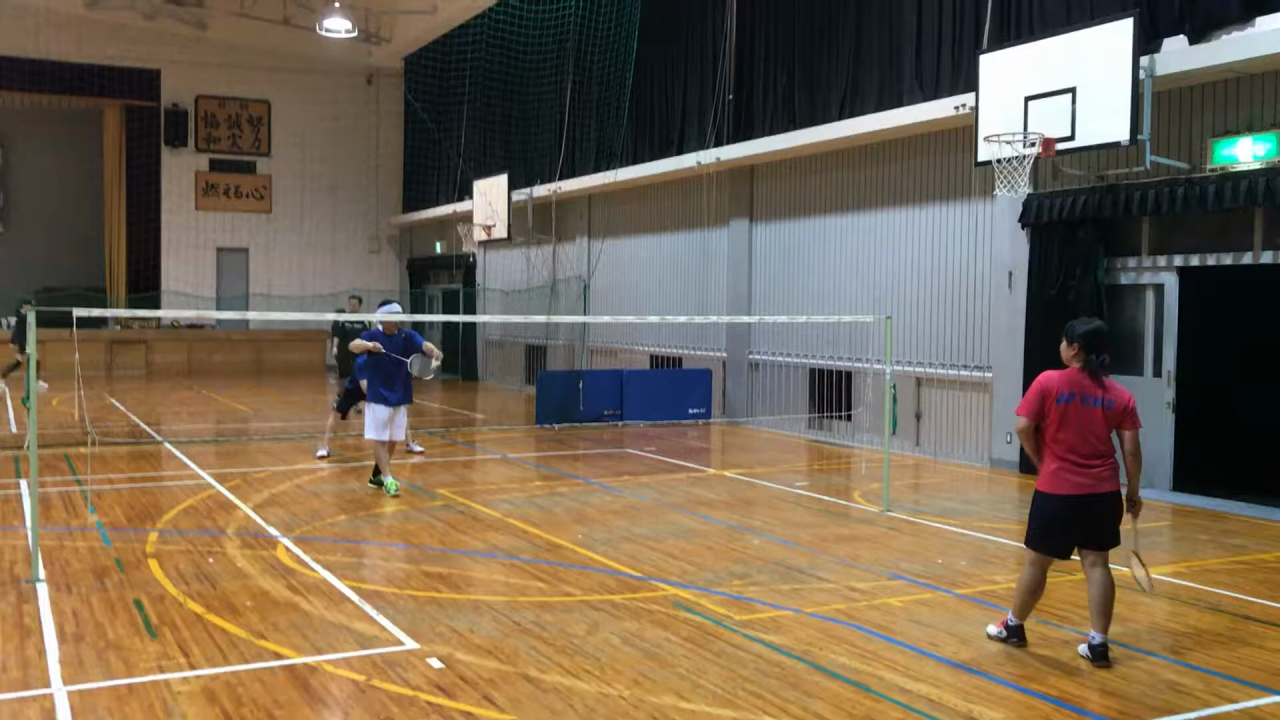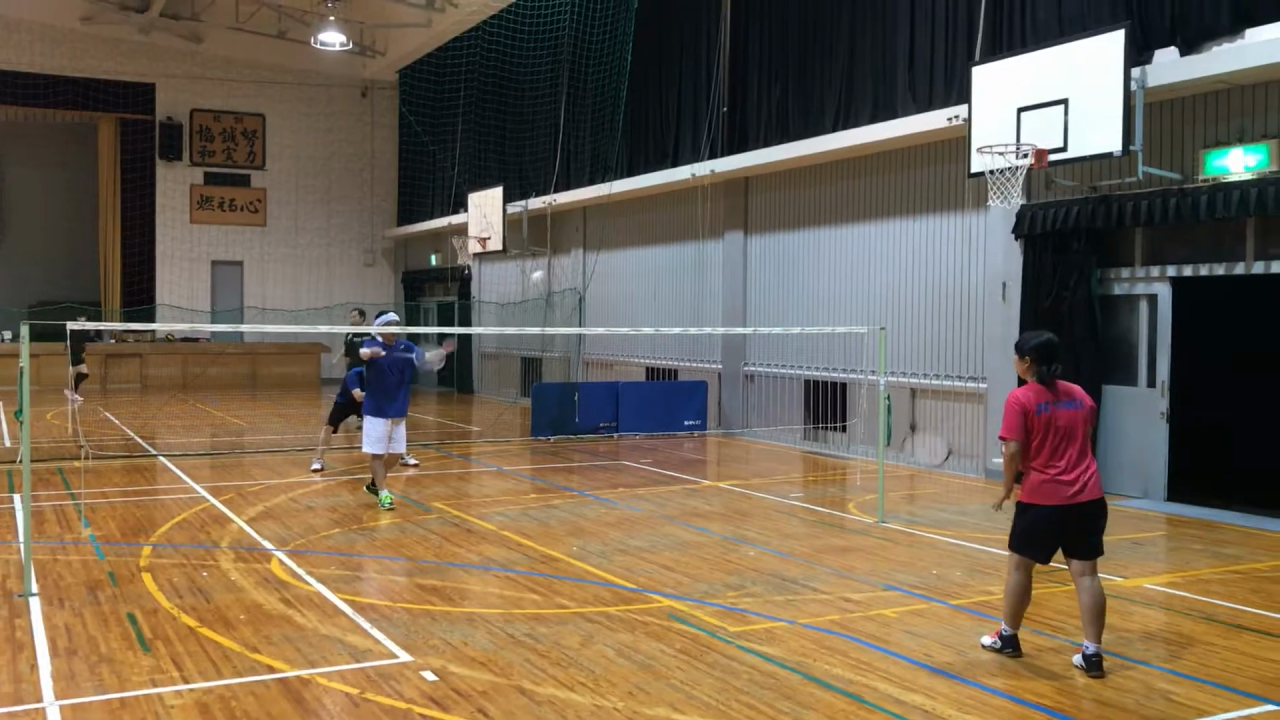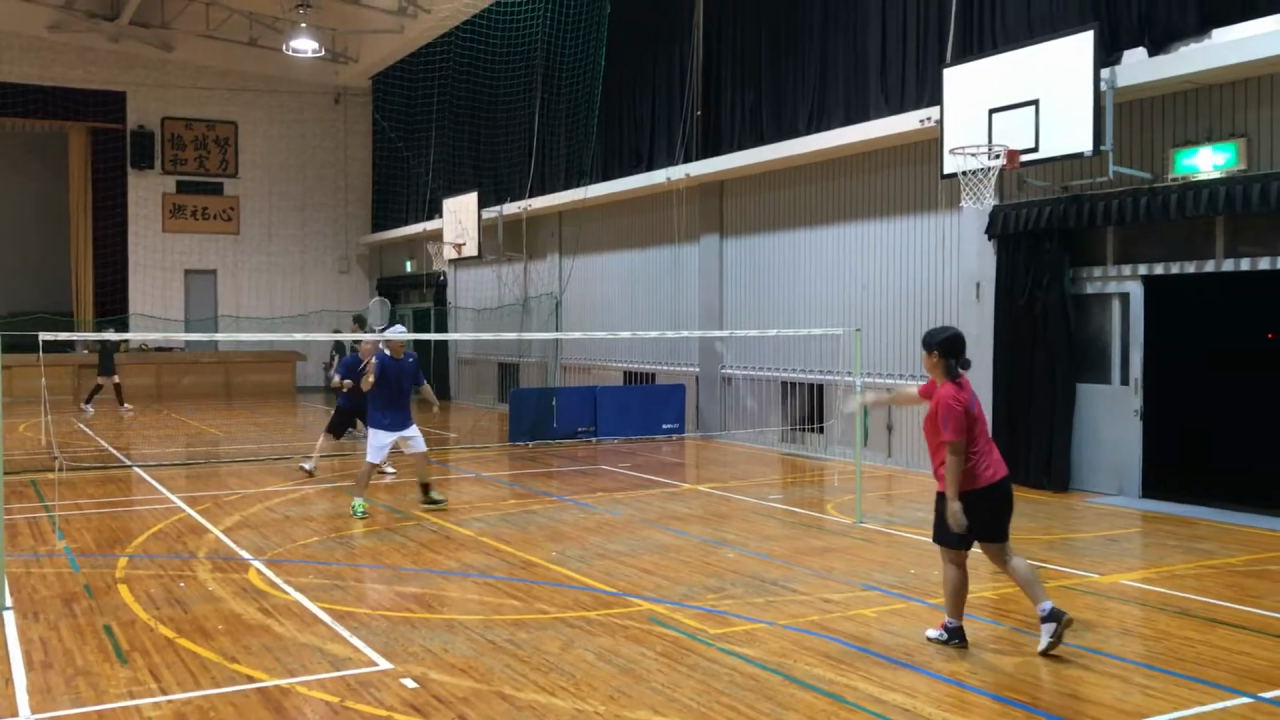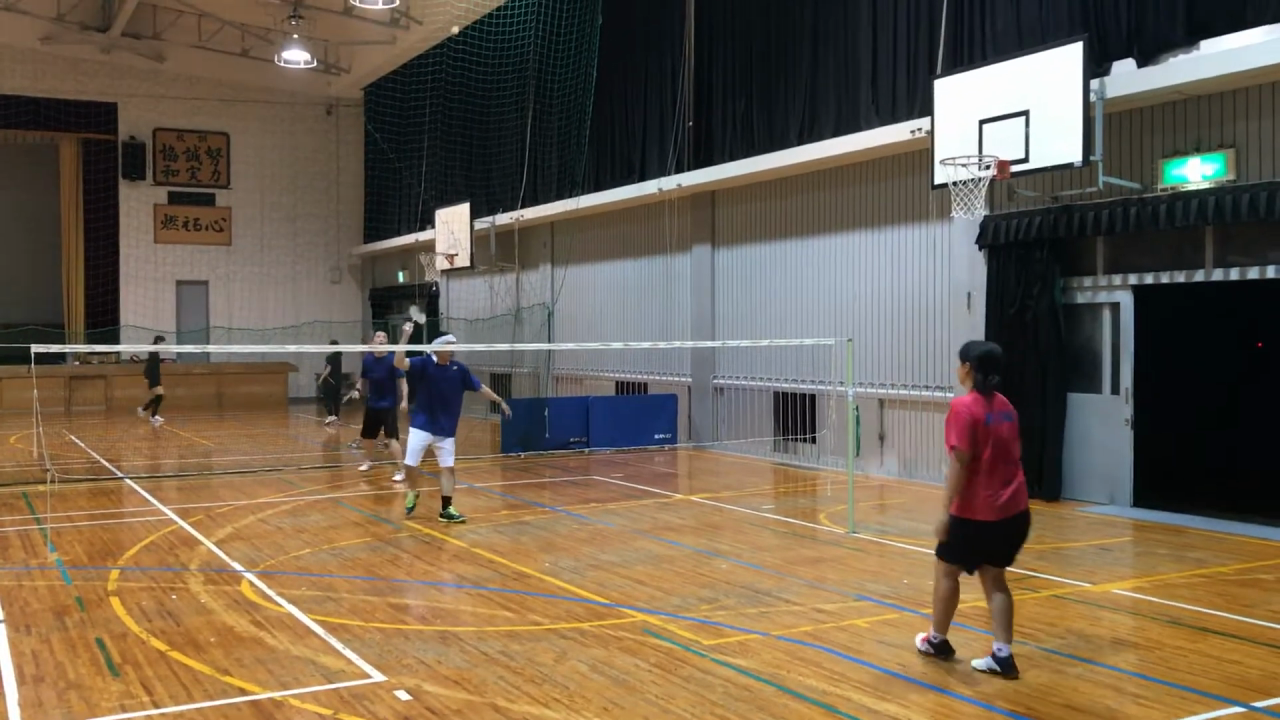
dt=0.7s
person 1, frame 1
left shoulder: (1049, 382)
right shoulder: (1120, 395)
left elbow: (1023, 428)
right elbow: (1131, 450)
left wrist: (1042, 460)
right wrist: (1134, 491)
left hip: (1056, 491)
right hip: (1102, 492)
left knee: (1036, 561)
right knee: (1096, 564)
left ankle: (1013, 626)
right ankle: (1098, 643)
person 1, frame 2
left shoulder: (1019, 399)
right shoulder: (1080, 395)
left elbow: (1014, 452)
left wrist: (1006, 489)
left hip: (1042, 499)
right hip: (1088, 498)
left knee: (1019, 565)
right knee: (1085, 573)
left ankle: (1008, 637)
right ankle: (1092, 653)
person 1, frame 3
left shoulder: (947, 396)
right shoulder: (952, 382)
left elbow: (955, 452)
right elbow: (918, 394)
left wrist: (952, 499)
right wrist: (883, 398)
left hip: (968, 488)
right hip: (994, 482)
left knee: (953, 557)
right knee: (1002, 553)
left ankle: (953, 629)
right ankle: (1049, 612)
person 1, frame 4
left shoulder: (963, 408)
right shoulder: (1006, 407)
left elbow: (960, 463)
left wrist: (946, 510)
left hip: (976, 512)
right hip: (1015, 510)
left knee: (945, 570)
right knee: (994, 579)
left ankle: (937, 639)
right ankle: (1002, 655)
person 2, frame 1
left shoulder: (407, 335)
right shoulder: (373, 335)
left elbow: (424, 345)
right elbow: (353, 346)
left wrist: (434, 351)
right wrist: (368, 346)
left hip: (401, 399)
right hip: (378, 398)
left knee: (393, 441)
right knee: (380, 440)
left ankle: (376, 476)
right ankle: (388, 479)
person 2, frame 2
left shoulder: (406, 347)
right shoulder: (372, 345)
left elbow: (427, 358)
right elbow: (363, 353)
left wrist: (443, 351)
right wrist: (370, 352)
left hip: (398, 412)
right hip: (376, 411)
left knee: (396, 453)
right knee: (377, 453)
left ankle: (375, 484)
right ankle: (383, 493)
person 2, frame 3
left shoulder: (412, 360)
right shoulder: (379, 360)
left elbow: (422, 385)
right elbow: (365, 387)
left wrist: (435, 403)
right wrist: (369, 374)
left hip: (405, 421)
right hip: (381, 422)
left knee: (421, 455)
right knee: (372, 462)
left ankle: (428, 495)
right ankle: (358, 502)
person 2, frame 4
left shoulder: (459, 369)
right shoulder: (424, 364)
left elbow: (479, 388)
right elbow: (399, 363)
left wrist: (500, 401)
right wrist: (405, 337)
left hip: (446, 430)
right hip: (421, 426)
left knee: (448, 467)
right knee: (412, 465)
left ankle: (446, 509)
right ankle: (412, 494)
